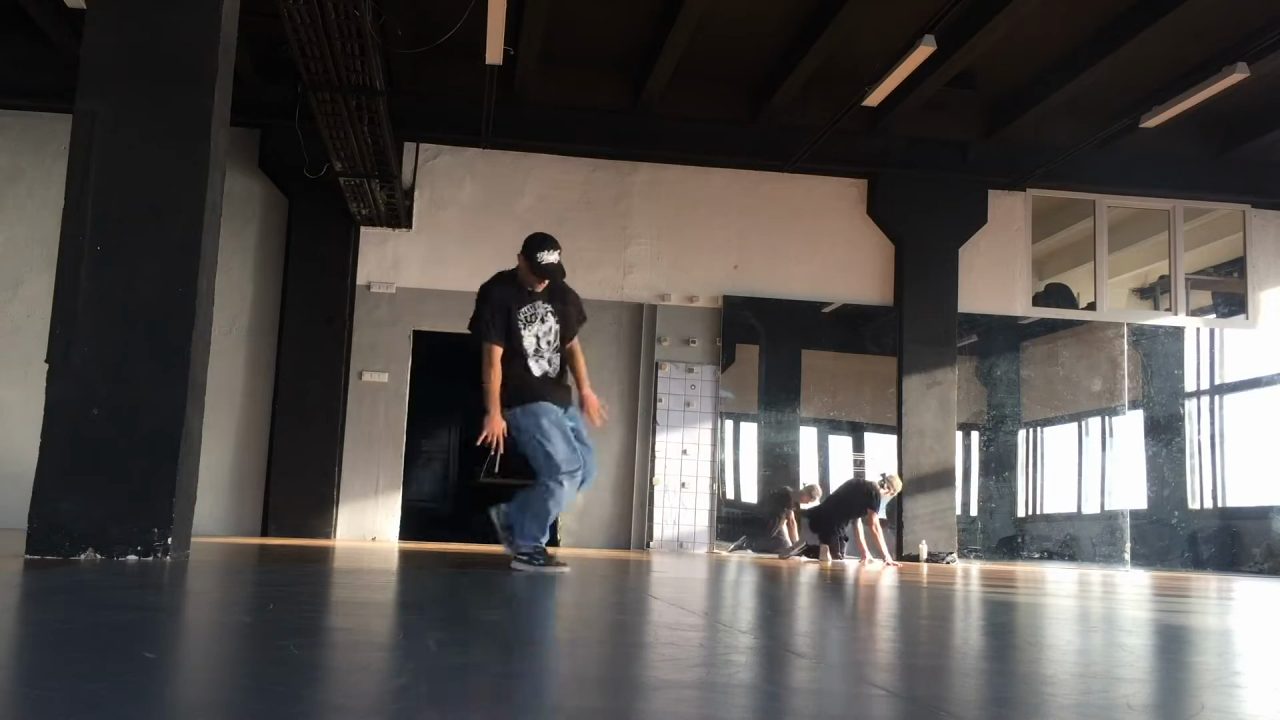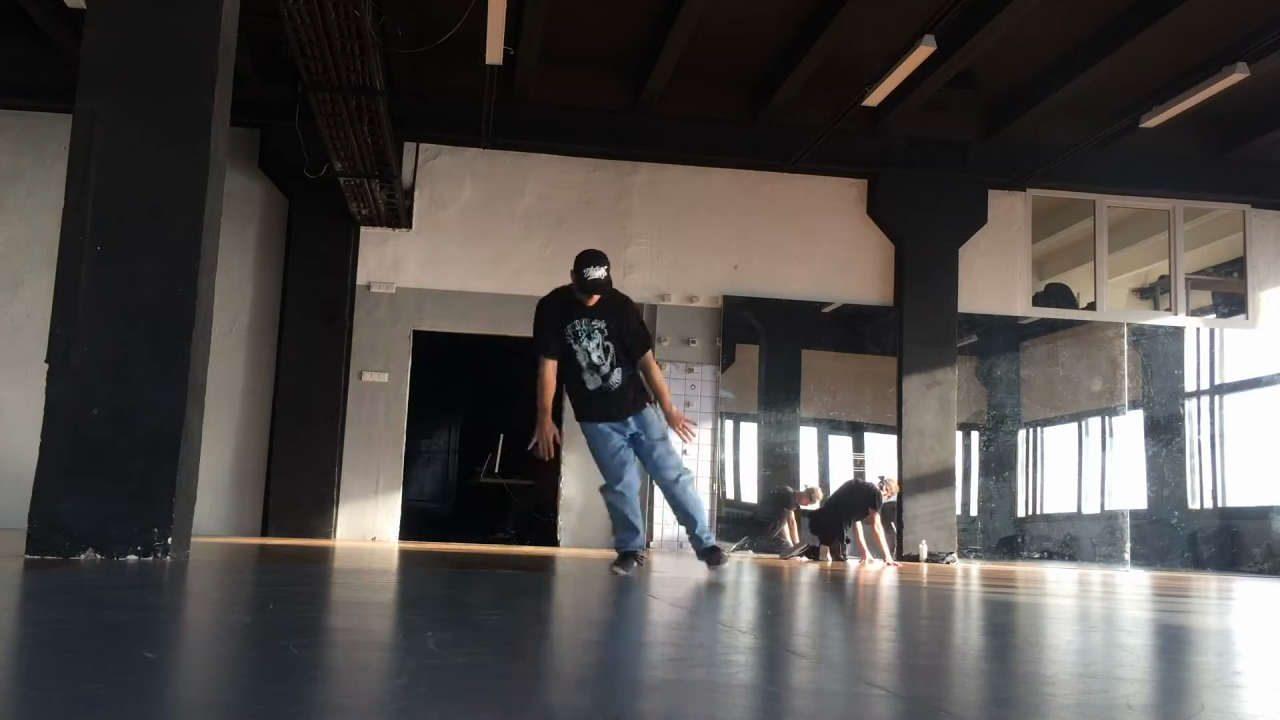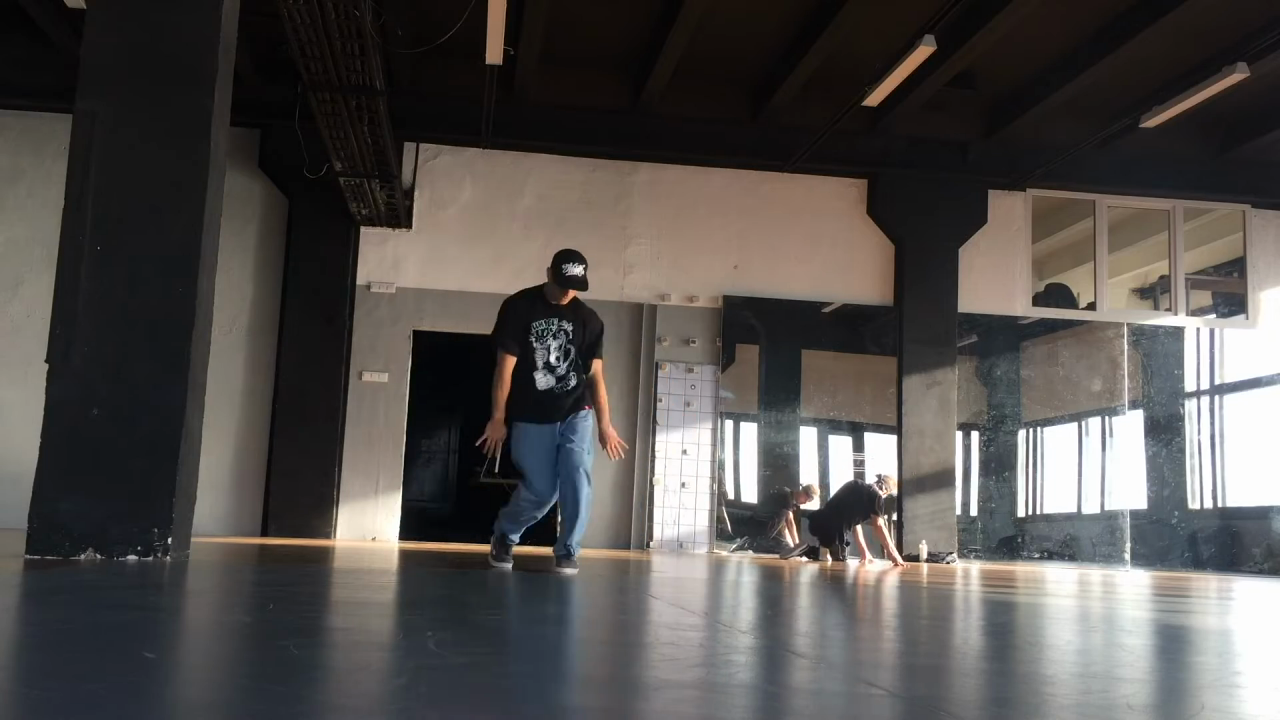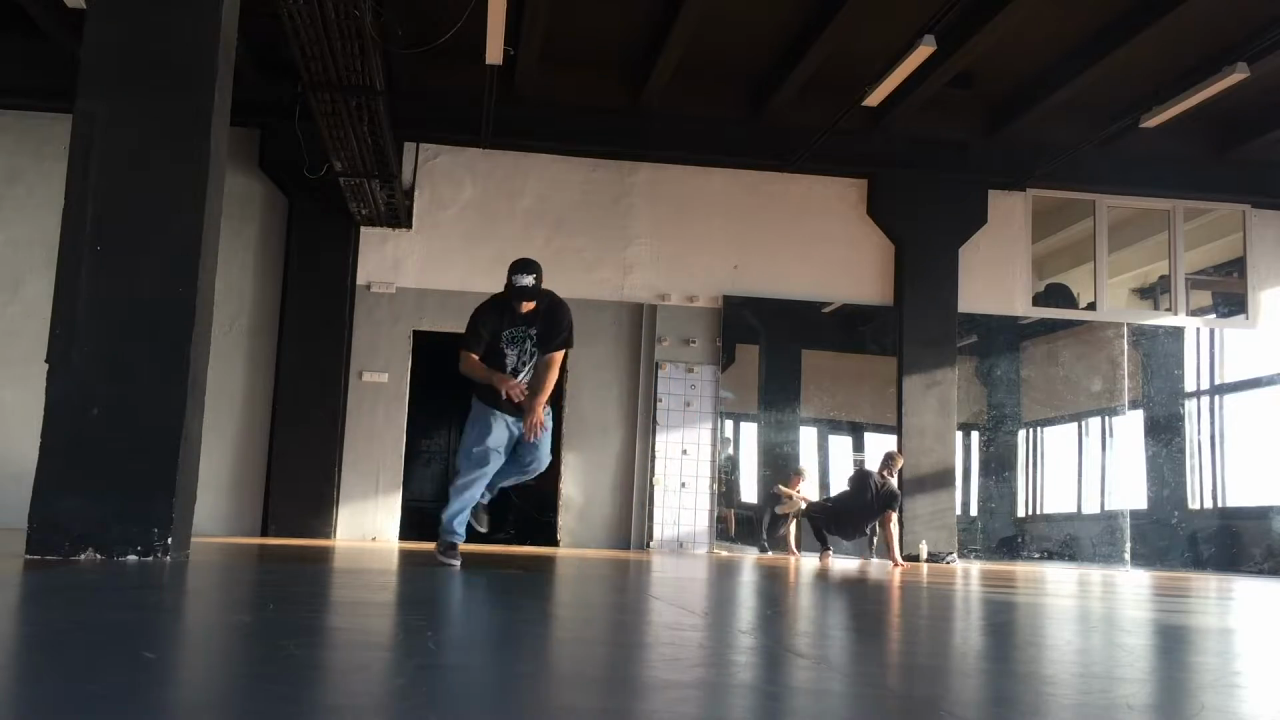
dt=0.5s
person 1, frame 1
left shoulder: (560, 292)
right shoulder: (496, 293)
right elbow: (492, 358)
left wrist: (585, 390)
right wrist: (494, 412)
left hip: (560, 398)
right hip: (528, 403)
left knee: (583, 467)
right knee: (563, 471)
left ankle: (512, 519)
right ankle: (527, 549)
person 1, frame 2
left shoulder: (624, 309)
right shoulder: (552, 310)
left elbow: (646, 359)
right elbow: (548, 368)
left wrist: (668, 408)
right wrist: (544, 420)
left hip: (637, 407)
right hip: (596, 418)
left knee: (669, 472)
right knee: (622, 481)
left ankle: (705, 542)
right ankle: (632, 548)
person 1, frame 3
left shoulder: (588, 319)
right shoulder: (518, 307)
left elbow: (594, 374)
right elbow: (505, 366)
left wrist: (605, 424)
right wrist: (497, 418)
left hip: (575, 413)
right hip: (530, 416)
left knee: (577, 476)
right knee: (540, 489)
left ankle: (568, 551)
right ankle: (505, 535)
person 1, frame 4
left shoulder: (556, 311)
right shoulder: (489, 312)
left elbow: (553, 364)
right elbow: (467, 362)
left wrist: (539, 405)
right wrist: (500, 381)
left hip: (532, 404)
right hip: (491, 405)
left knee: (537, 460)
right knee: (481, 464)
left ankle: (482, 493)
right ankle: (449, 536)
